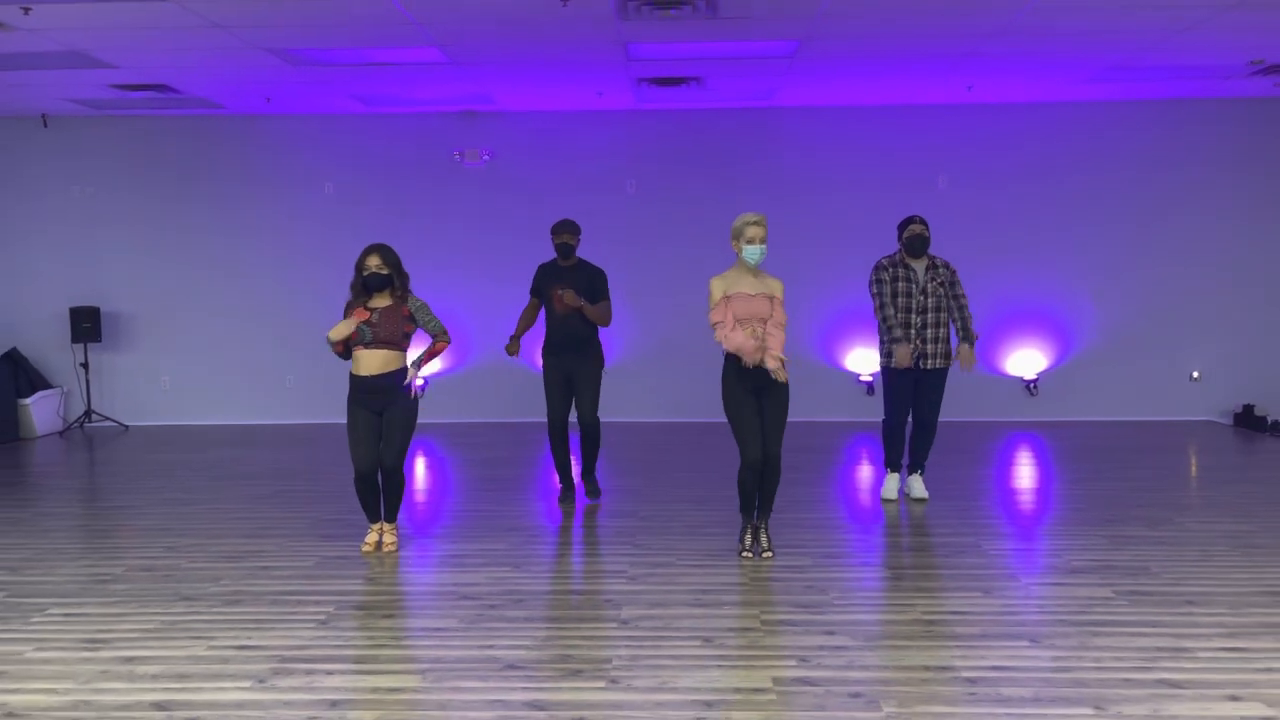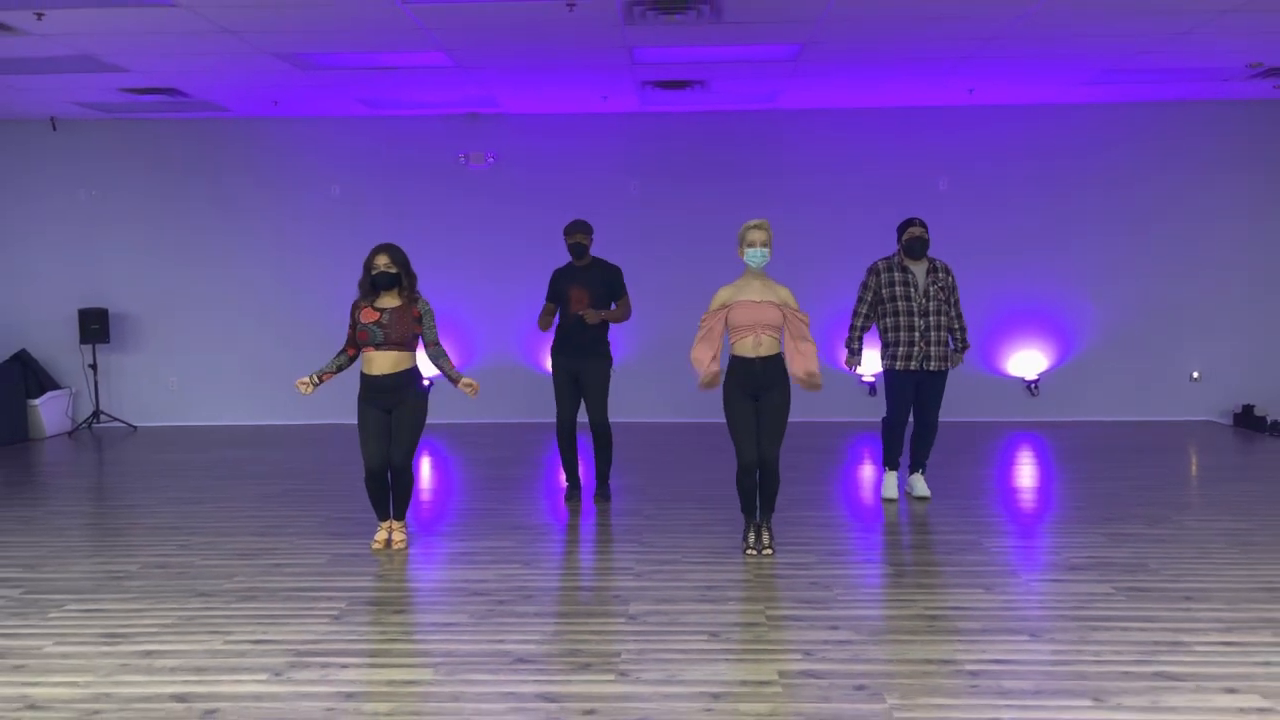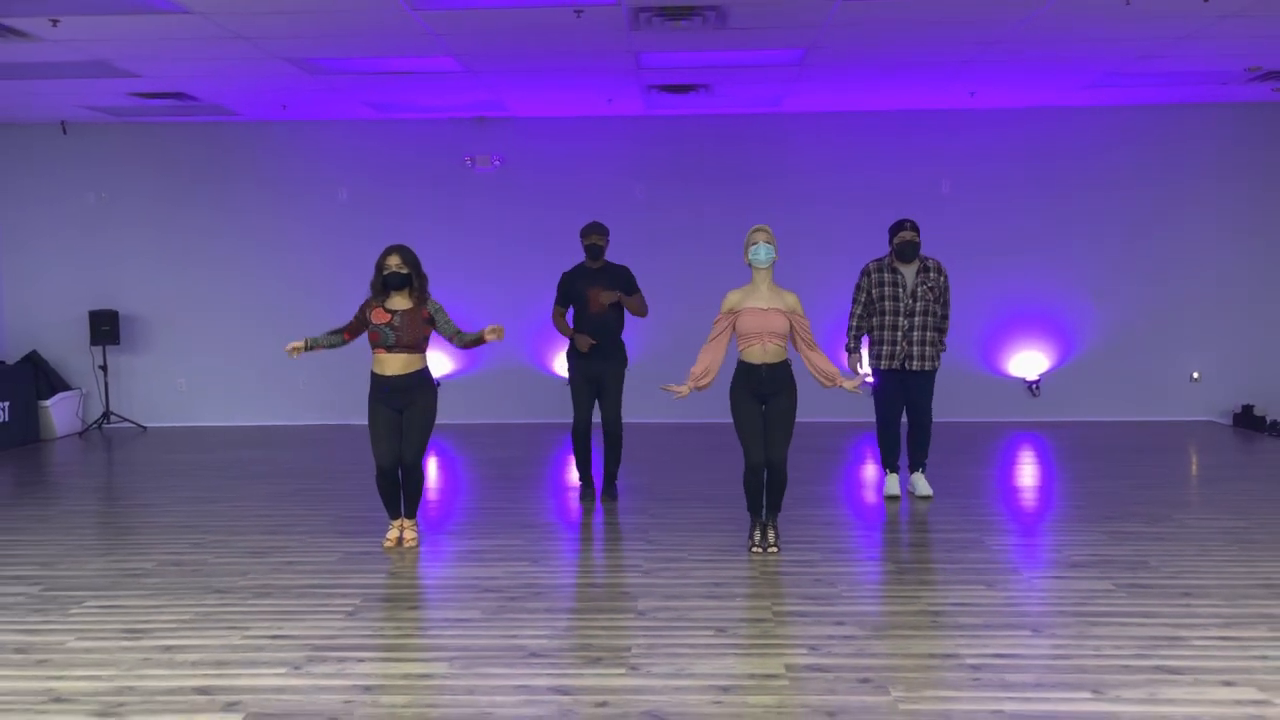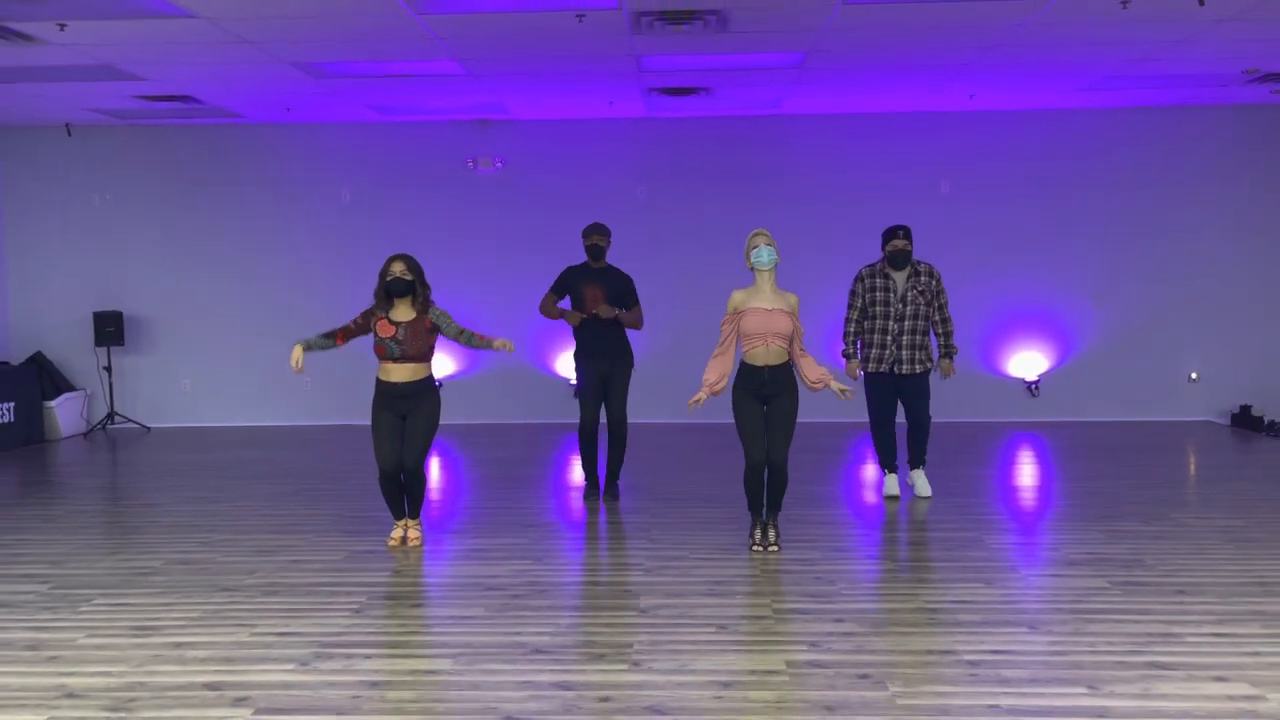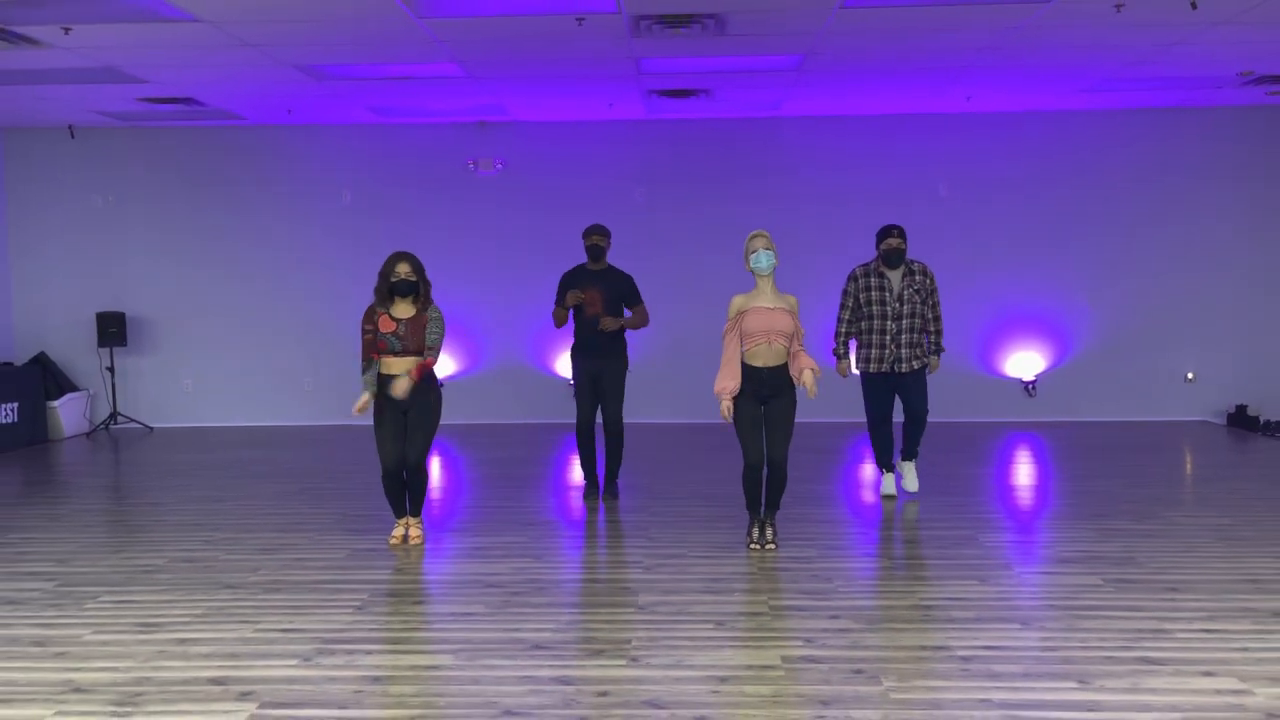
dt=0.3s
person 1, frame 1
left shoulder: (774, 285)
right shoulder: (720, 283)
left elbow: (777, 330)
right elbow: (725, 329)
left wrist: (774, 358)
right wrist: (749, 349)
left hip: (771, 374)
right hip: (738, 372)
left knee: (772, 454)
right knee: (752, 456)
left ankle: (763, 525)
right ankle: (747, 525)
person 1, frame 2
left shoulder: (783, 294)
right shoulder: (726, 294)
left elbow: (802, 338)
right elbow: (704, 339)
left wrist: (809, 372)
right wrist: (707, 372)
left hip: (774, 379)
right hip: (739, 379)
left knee: (770, 458)
right knee: (747, 459)
left ankle: (766, 524)
right ankle: (750, 525)
person 1, frame 3
left shoulder: (790, 300)
right shoulder: (734, 299)
left elbow: (807, 346)
right elbow: (715, 344)
left wrist: (840, 379)
right wrist: (692, 383)
left hip: (781, 383)
right hip: (746, 383)
left knee: (777, 460)
right knee: (755, 460)
left ankle: (772, 523)
right ankle: (756, 524)
person 1, frame 4
left shoulder: (791, 301)
right shoulder: (738, 298)
left elbow: (798, 350)
right elbow: (725, 347)
left wrist: (826, 380)
right wrist: (708, 387)
left hip: (782, 384)
right hip: (748, 384)
left knee: (778, 460)
right knee: (755, 459)
left ankle: (773, 522)
right ankle: (757, 523)
person 1, frame 5
left shoulder: (791, 302)
right shoulder: (739, 302)
left elbow: (797, 346)
right elbow: (730, 349)
left wrist: (807, 369)
right wrist: (725, 392)
left hip: (781, 387)
right hip: (748, 385)
left knee: (778, 459)
right knee: (754, 459)
left ankle: (770, 520)
right ankle: (754, 521)
person 2, frame 1
left shoulder: (410, 304)
right shoulder: (354, 306)
left elbow: (442, 338)
right elbow: (344, 352)
left wrist: (415, 366)
right wrist: (334, 339)
left hip: (397, 391)
right hip: (361, 393)
left knee: (391, 464)
right knee: (363, 467)
left ankle: (391, 525)
right ankle: (374, 525)
person 2, frame 2
left shoulder: (418, 306)
right shoulder: (361, 306)
left elbow: (434, 349)
right elbow: (350, 351)
left wrist: (457, 378)
right wrist: (317, 377)
left hip: (408, 389)
right hip: (371, 393)
left knee: (401, 462)
right knee: (374, 465)
left ankle: (400, 524)
right ankle: (383, 523)
person 2, frame 3
left shoulder: (428, 307)
right shoulder: (372, 307)
left elbow: (458, 338)
right elbow: (344, 334)
left wrist: (484, 336)
right wrist: (307, 344)
left hip: (418, 391)
right hip: (382, 393)
left knee: (411, 460)
right knee: (385, 462)
left ankle: (410, 522)
right ankle: (394, 522)
person 2, frame 4
left shoulder: (431, 315)
right shoulder: (374, 316)
left elbow: (461, 334)
right elbow: (340, 335)
left wrist: (492, 342)
right wrist: (304, 346)
left hip: (423, 398)
right hip: (386, 399)
left knee: (412, 464)
right knee: (388, 466)
left ankle: (414, 522)
right ankle: (399, 522)
person 2, frame 5
left shoulder: (430, 313)
right shoulder: (375, 313)
left elbow: (431, 355)
right elbow: (369, 357)
left wrist: (409, 377)
right wrist: (368, 391)
left hip: (423, 392)
right hip: (388, 394)
left knee: (414, 460)
right knee: (390, 463)
left ankle: (415, 520)
right ankle: (400, 520)
person 3, frame 1
left shoulder: (593, 274)
right shoulder: (543, 272)
left elbow: (605, 318)
right elbow: (533, 307)
left wrist: (580, 303)
right wrist: (516, 336)
left hip: (587, 358)
right hip: (554, 358)
left knee: (588, 418)
right knee: (556, 421)
left ankle: (589, 475)
right ankle: (566, 483)
person 3, frame 2
left shoulder: (609, 272)
right shoulder: (559, 275)
left elbow: (625, 311)
right elbow: (549, 310)
left wrist: (602, 315)
right wrist: (544, 321)
left hip: (595, 358)
right hip: (563, 357)
left knee: (598, 420)
right knee: (564, 421)
left ankle: (603, 482)
right ankle: (572, 482)
person 3, frame 3
left shoulder: (621, 273)
right shoulder: (571, 277)
left elbow: (643, 310)
right elbow: (558, 316)
left wrist: (619, 297)
right wrist: (574, 336)
left hip: (613, 359)
right hip: (580, 359)
left knee: (612, 421)
right knee: (581, 421)
left ankle: (610, 481)
right ankle: (586, 481)
person 3, frame 4
left shoulder: (622, 279)
right shoulder: (572, 275)
left elbow: (638, 321)
right elbow: (545, 306)
left wrist: (616, 313)
right wrist: (566, 314)
left hip: (619, 360)
right hip: (587, 359)
left knee: (617, 420)
right knee: (588, 421)
left ankle: (612, 481)
right ankle: (591, 481)
person 3, frame 5
left shoulder: (622, 280)
right shoulder: (571, 278)
left elbow: (643, 318)
right elbow: (557, 321)
left wrist: (620, 322)
right wrist: (567, 304)
left hip: (613, 359)
right hip: (582, 359)
left knee: (613, 420)
right knee: (585, 420)
left ankle: (612, 480)
right ankle: (590, 480)
person 4, frame 1
left shoulder: (944, 269)
right shoulder: (884, 268)
left elbow: (959, 306)
right elbow: (884, 308)
left wrist: (966, 341)
right wrist: (898, 342)
left hip: (936, 358)
right hip: (898, 358)
left knee: (927, 419)
right knee: (895, 418)
left ankle: (915, 475)
right ankle: (892, 474)
person 4, frame 2
left shoulder: (943, 271)
right shoulder: (880, 270)
left elbow: (954, 311)
right elbow: (863, 311)
left wrist: (959, 347)
right wrist: (854, 347)
left hip: (936, 360)
right hip: (899, 360)
left knee: (928, 420)
right knee: (896, 417)
left ankle: (917, 474)
right ankle: (891, 471)
person 4, frame 3
left shoulder: (936, 271)
right shoulder: (873, 271)
left elbow: (942, 313)
right elbow: (859, 313)
left wrist: (938, 347)
right wrist: (853, 348)
left hip: (924, 361)
right hip: (885, 360)
left knee: (921, 418)
right knee: (887, 418)
left ankle: (917, 473)
right ankle: (891, 474)
person 4, frame 4
left shoulder: (929, 275)
right shoulder: (866, 277)
left elbow: (941, 317)
right elbow: (853, 318)
left wrist: (946, 353)
right wrist: (852, 355)
left hip: (915, 363)
right hip: (876, 363)
left knee: (919, 418)
right knee: (881, 420)
left ankle: (916, 470)
right ankle: (890, 474)
person 4, frame 5
left shoulder: (922, 274)
right shoulder: (859, 276)
left elbow: (933, 315)
right elbow: (846, 317)
left wrist: (935, 351)
right wrist: (842, 354)
left hip: (913, 361)
right hip: (874, 362)
left knee: (917, 413)
right knee: (879, 419)
left ankle: (908, 461)
right ankle: (887, 473)
